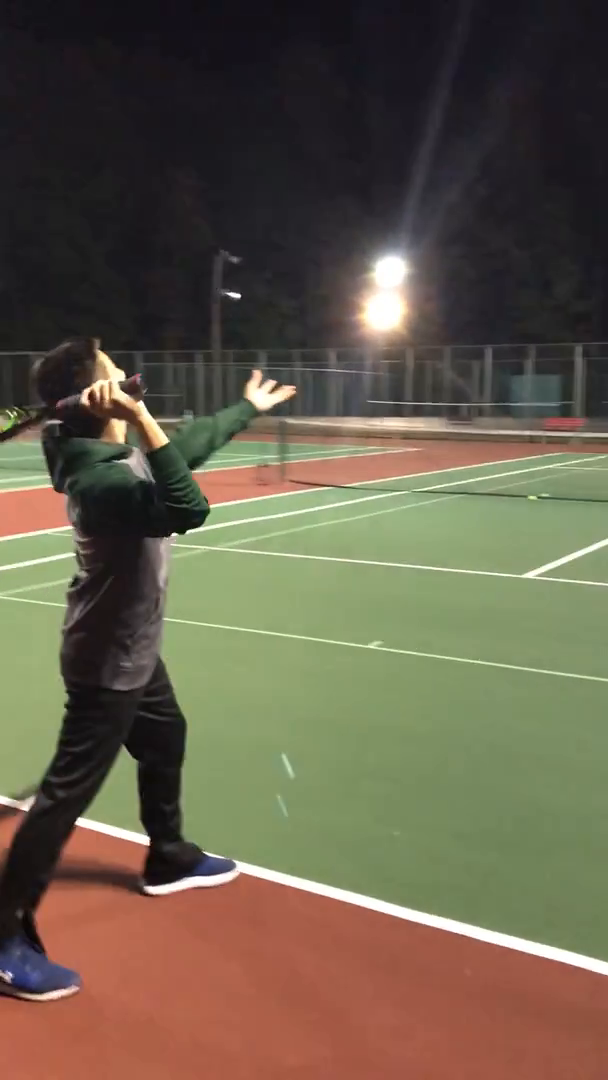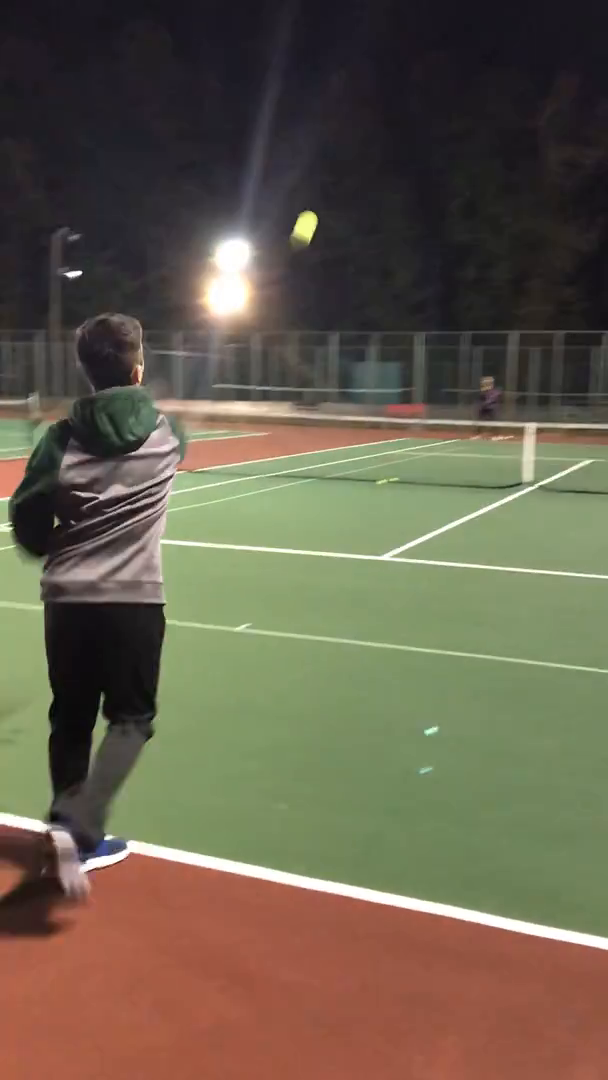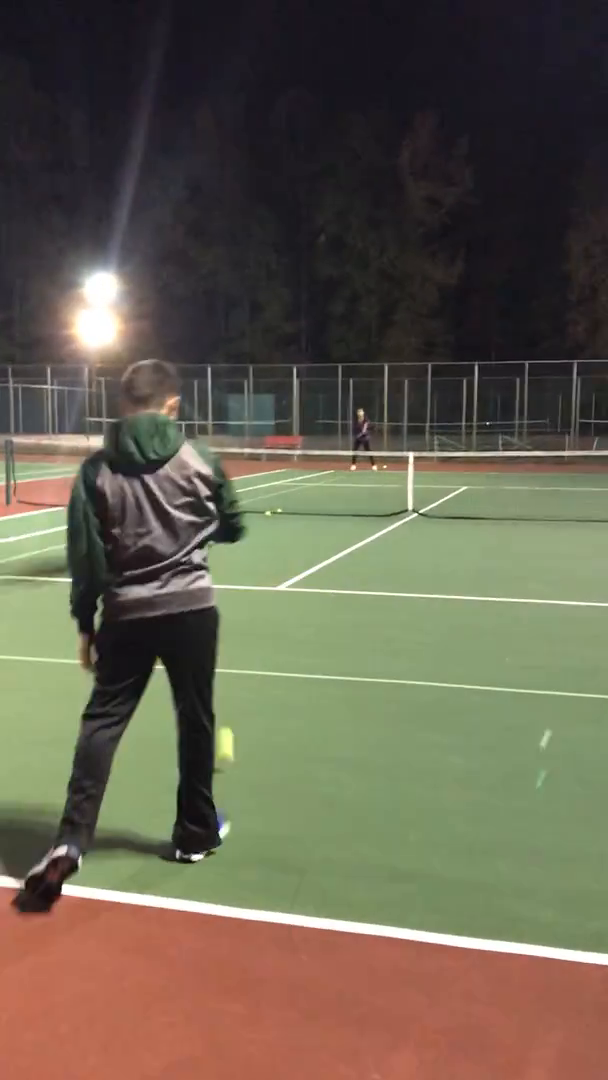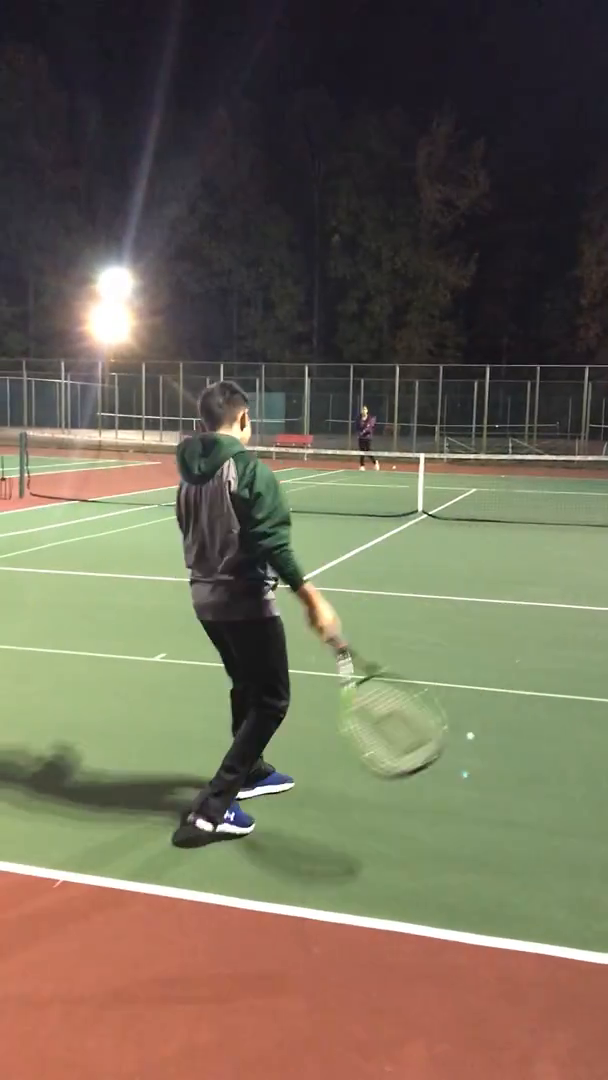
dt=0.5s
person 1, frame 1
left shoulder: (115, 455)
right shoulder: (102, 483)
left elbow: (188, 442)
right elbow: (188, 508)
left wrist: (246, 407)
right wrist: (143, 421)
left hip: (128, 647)
right hip: (107, 661)
left knee: (165, 741)
right knee: (67, 792)
left ankle: (169, 857)
person 1, frame 2
left shoulder: (61, 436)
right shoulder: (163, 433)
left elbow: (25, 526)
left hip: (67, 595)
right hip: (134, 598)
left knee: (71, 717)
right knee: (132, 719)
left ankle: (72, 837)
right ankle: (74, 821)
person 1, frame 3
left shoulder: (96, 469)
right shoulder: (198, 461)
left elbow: (84, 557)
right elbow: (230, 527)
left wrist: (86, 627)
left hip: (127, 613)
right hip: (190, 608)
left knee: (102, 721)
right knee: (196, 719)
left ankle: (68, 842)
right ankle: (196, 832)
person 1, frame 4
left shoulder: (188, 475)
right shoulder: (251, 470)
right elbow: (272, 543)
right wrist: (312, 598)
left hip: (207, 601)
right hip: (246, 603)
left knee: (248, 688)
right knee: (270, 700)
left ankle: (248, 771)
right ankle: (212, 807)
